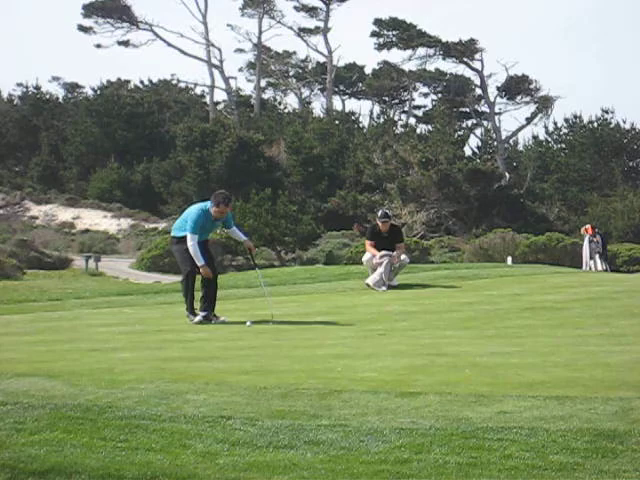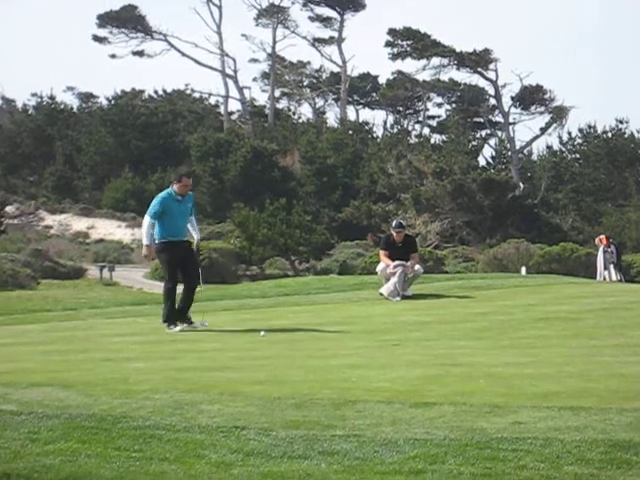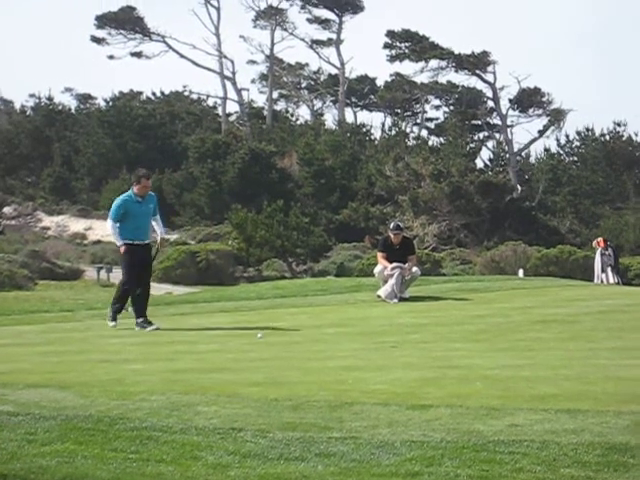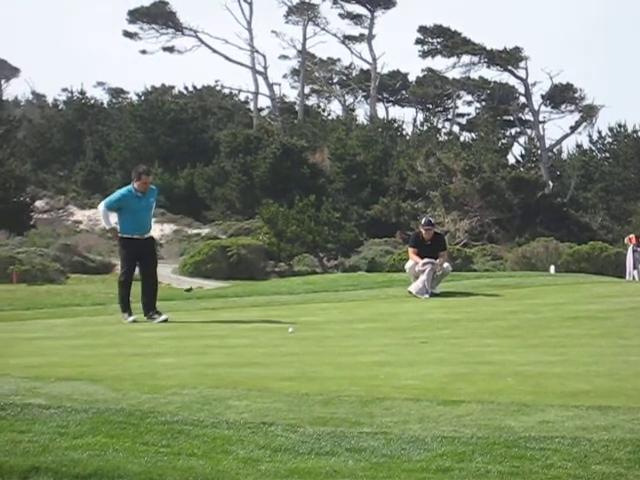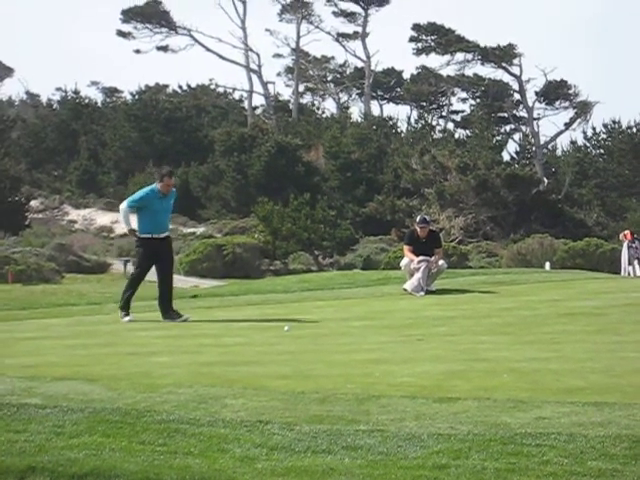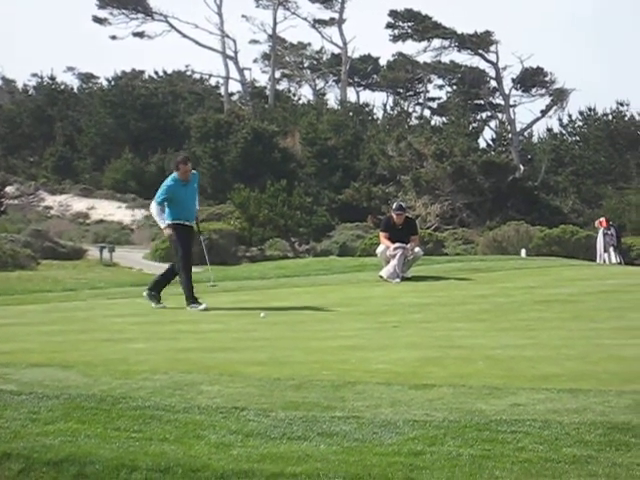
dt=0.7s
person 1, frame 1
left shoulder: (225, 213)
right shoulder: (198, 213)
left elbow: (231, 229)
right elbow: (191, 242)
left wrist: (245, 240)
right wrist: (201, 265)
left hip: (200, 241)
right hip: (181, 240)
left knee: (212, 273)
right knee: (190, 271)
left ankle: (206, 312)
right ankle: (190, 311)
person 1, frame 2
left shoulder: (189, 197)
right shoulder: (162, 199)
right elbow: (148, 221)
left wrist: (197, 236)
right wrist: (146, 245)
left hip: (184, 243)
right hip: (166, 245)
left knee: (193, 279)
right knee: (172, 282)
left ankle: (181, 315)
right ankle: (170, 320)
person 1, frame 3
left shoulder: (152, 198)
right shoulder: (122, 201)
left elbow: (155, 217)
right elbow: (112, 225)
left wrist: (160, 234)
right wrist: (120, 244)
left hip: (145, 246)
right hip: (129, 247)
left knee: (143, 283)
right knee: (128, 282)
left ankle: (141, 319)
right ankle: (113, 313)
person 1, frame 4
left shoulder: (153, 191)
right shoulder: (123, 195)
right elbow: (102, 207)
right wrist: (110, 227)
left hip: (147, 239)
right hip: (128, 241)
left knee: (150, 275)
right knee: (126, 276)
left ankle: (150, 311)
right ankle: (126, 311)
person 1, frame 5
left shoulder: (173, 193)
right shoulder: (146, 194)
right elbow: (124, 206)
right wrist: (129, 227)
left hip: (164, 239)
right hip: (147, 240)
left knee: (166, 276)
right knee: (138, 274)
left ankle: (167, 311)
right ankle: (124, 308)
person 1, frame 6
left shoulder: (195, 176)
right shoulder: (169, 185)
right elbow: (155, 207)
left wrist: (195, 209)
right wrist: (165, 227)
left hip: (189, 226)
right hip: (175, 227)
left knee: (179, 264)
right knee: (184, 263)
left ankle: (153, 290)
right ankle: (191, 300)
